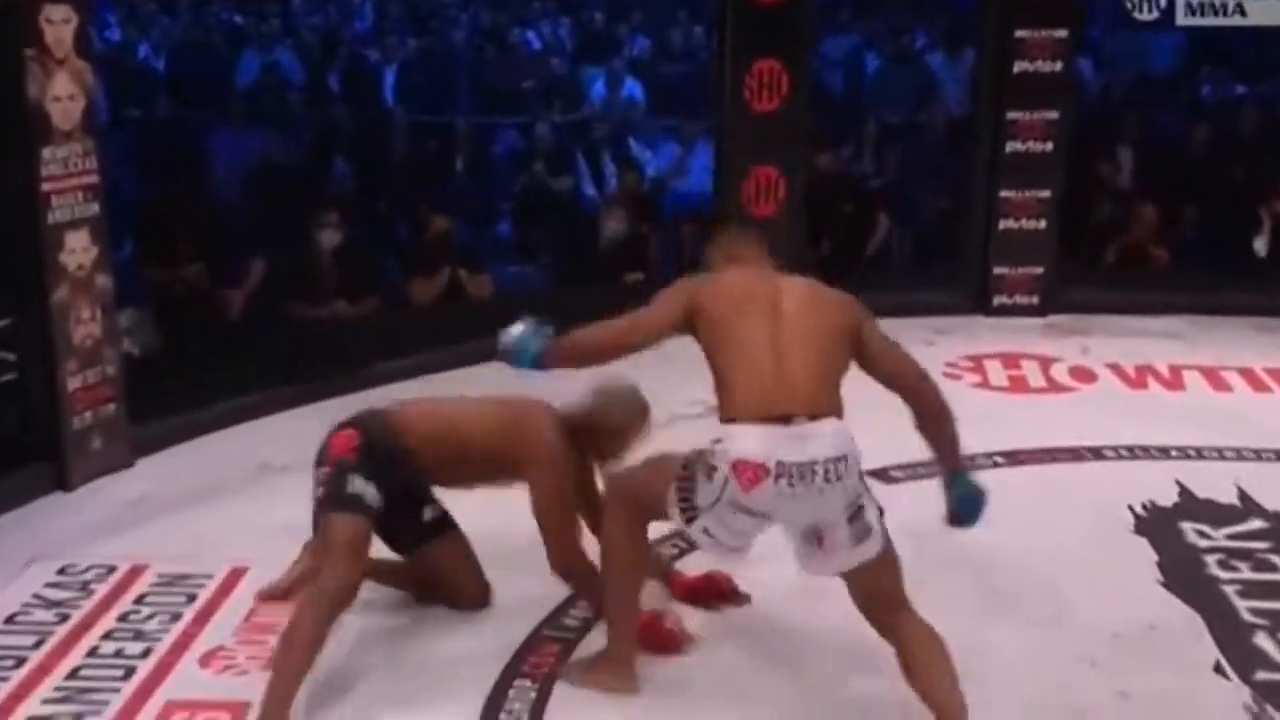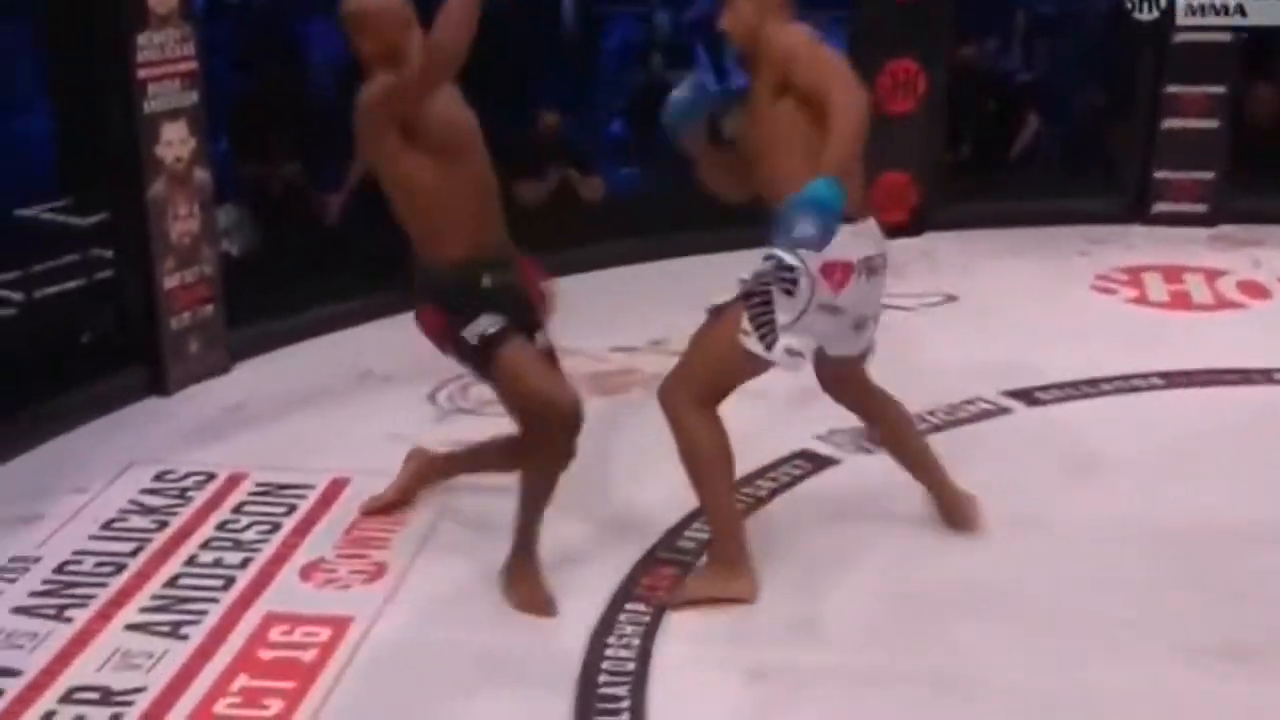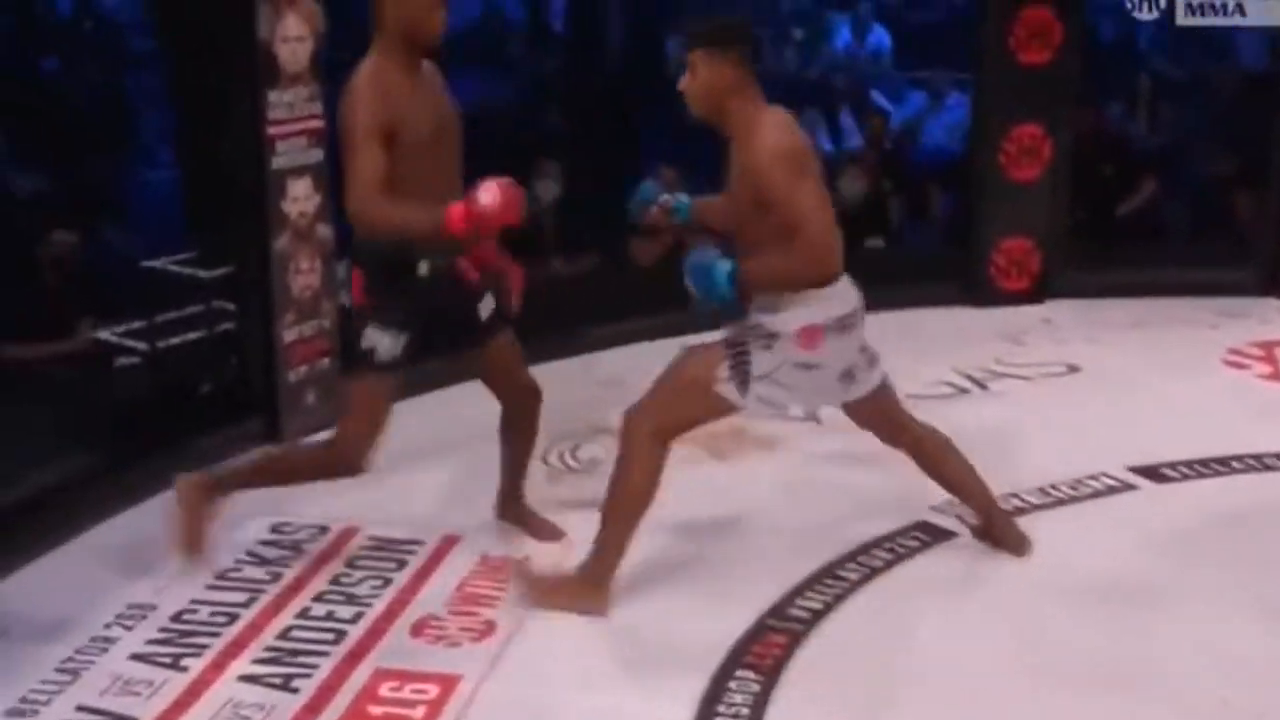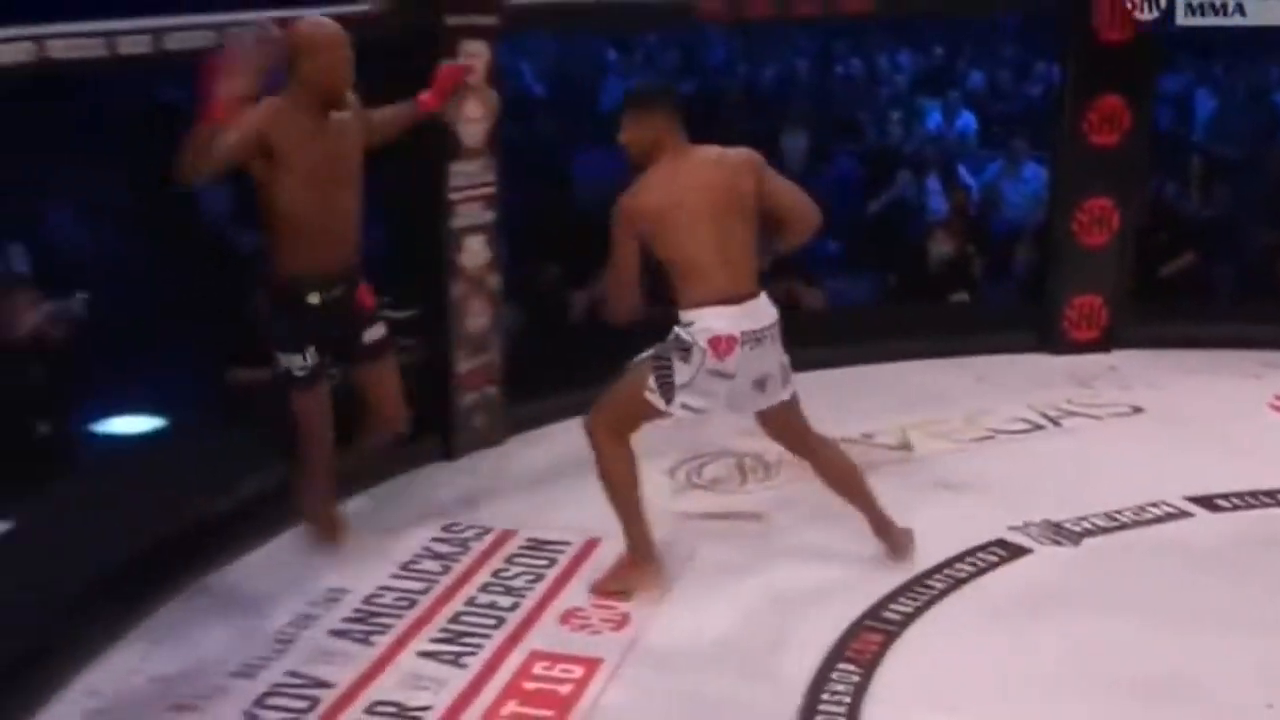
dt=0.4s
person 1, frame 1
left shoulder: (702, 290)
right shoulder: (839, 304)
left elbow: (613, 340)
right elbow: (925, 393)
right wrist: (956, 475)
left hip: (747, 460)
right hip: (827, 458)
left knee: (622, 497)
right knee: (895, 616)
person 1, frame 2
right shoulder: (761, 94)
left elbow: (849, 100)
right elbow: (734, 186)
left wrist: (824, 186)
right wrist: (693, 129)
left hip: (821, 265)
right hip: (854, 253)
left knee: (683, 394)
right knee: (846, 380)
right ankle: (948, 494)
person 1, frame 3
left shoulder: (764, 146)
right shoulder: (770, 127)
left elbow: (818, 243)
left wrist: (738, 276)
right wrist: (687, 210)
left hip: (794, 327)
right hip: (832, 312)
left knee: (646, 426)
right knee: (894, 424)
right ankle: (1000, 524)
person 1, frame 4
left shoulder: (637, 200)
right shoulder: (742, 162)
left elbow: (621, 299)
right elbow: (806, 216)
left wrist: (615, 305)
left hip: (707, 333)
right hip: (759, 320)
left knee: (605, 425)
right knee: (795, 432)
left ankle: (642, 566)
right ankle: (886, 527)
person 2, frame 1
left shoulder: (578, 442)
right shoulder: (548, 438)
right elbow: (566, 562)
left wrist: (677, 582)
right wrist: (641, 623)
left hip: (402, 465)
right hip: (362, 450)
left knee: (469, 593)
right knee: (341, 573)
left ankle: (324, 560)
person 2, frame 2
left shoulder: (440, 94)
right shoulder: (379, 103)
right elbow: (435, 64)
left wrist: (522, 271)
left hip: (498, 281)
right hip: (456, 294)
left knee: (546, 428)
right knee: (560, 411)
left ankle: (427, 467)
right ankle: (521, 563)
person 2, frame 3
left shoulder: (429, 76)
right shoulder: (368, 92)
right elbow: (368, 211)
left wrist: (489, 254)
right wrist: (464, 217)
left hip: (445, 265)
right hip: (390, 275)
left knee: (523, 393)
right knee: (352, 453)
left ankle: (511, 504)
right ankle: (205, 488)
person 2, frame 4
left shoulder: (348, 113)
right shoulder: (265, 122)
left elbow: (381, 125)
right elbow: (200, 164)
left wrist: (435, 97)
right wrist: (226, 100)
left hip: (351, 289)
right hip: (296, 300)
left knee: (393, 423)
right knee: (317, 446)
left ankle: (322, 492)
right ankle: (317, 495)
